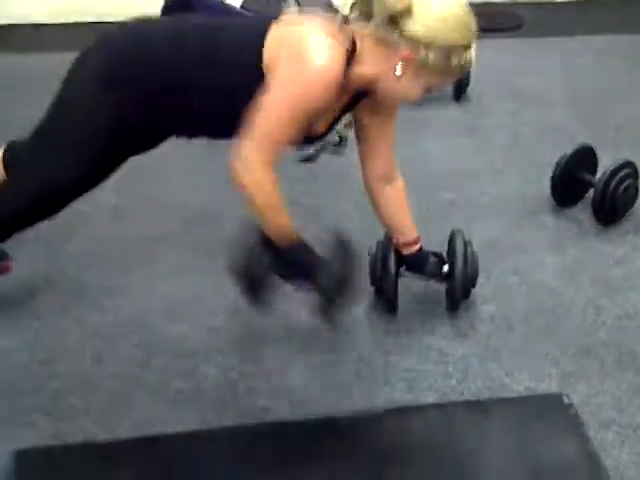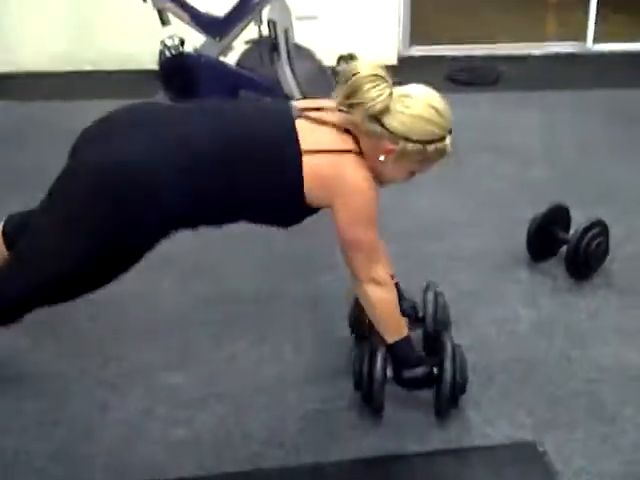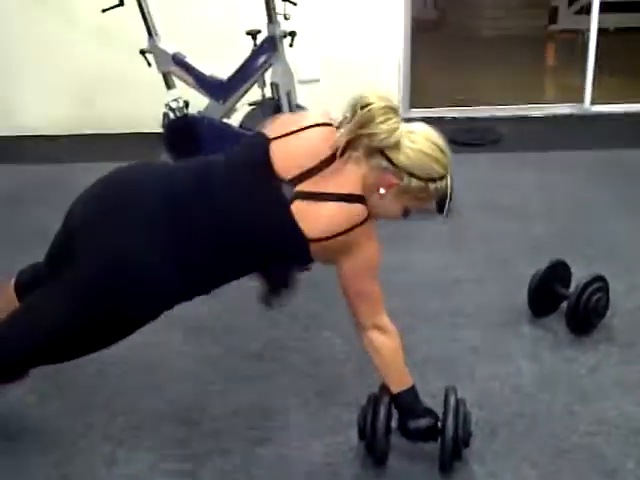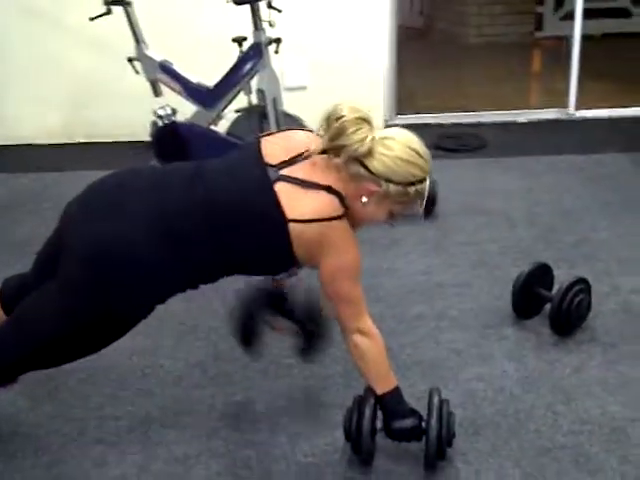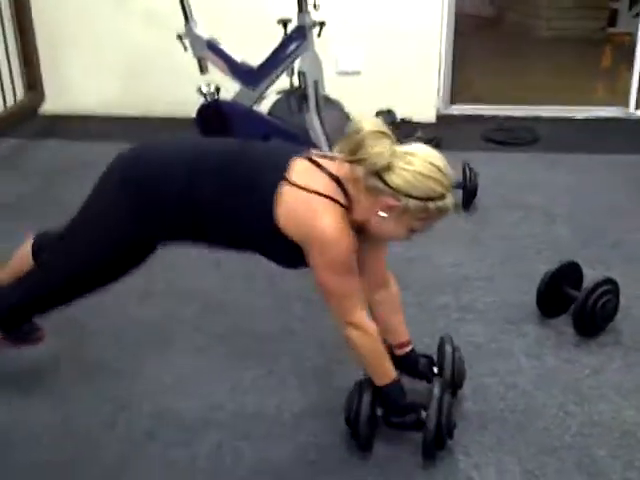
dt=0.5s
person 1, frame 1
left shoulder: (373, 85)
right shoulder: (319, 66)
left elbow: (382, 178)
right elbow: (252, 165)
left wrist: (413, 253)
right wrist: (293, 249)
left hip: (163, 95)
right hip: (126, 75)
right knee: (39, 180)
person 1, frame 2
left shoulder: (337, 115)
right shoulder: (350, 177)
left elbow: (362, 238)
right elbow: (370, 279)
left wrist: (396, 304)
right wrist: (404, 354)
left hip: (130, 133)
right hip: (133, 186)
left knee: (44, 229)
person 1, frame 3
left shoulder: (315, 128)
right shoulder: (353, 231)
right elbow: (375, 326)
right wrist: (410, 406)
right hip: (133, 273)
left knee: (45, 281)
person 1, frame 4
left shoulder: (302, 142)
right shoulder: (330, 228)
right elbow: (357, 328)
right wrist: (394, 405)
left hip: (111, 198)
right hip: (119, 263)
person 1, frame 5
left shoulder: (361, 180)
right shoulder: (326, 222)
left elbow: (379, 284)
right elbow: (355, 321)
left wrist: (405, 353)
right wrist: (393, 395)
left hip: (166, 168)
right hip: (148, 192)
left knee: (67, 251)
right knee: (52, 281)
